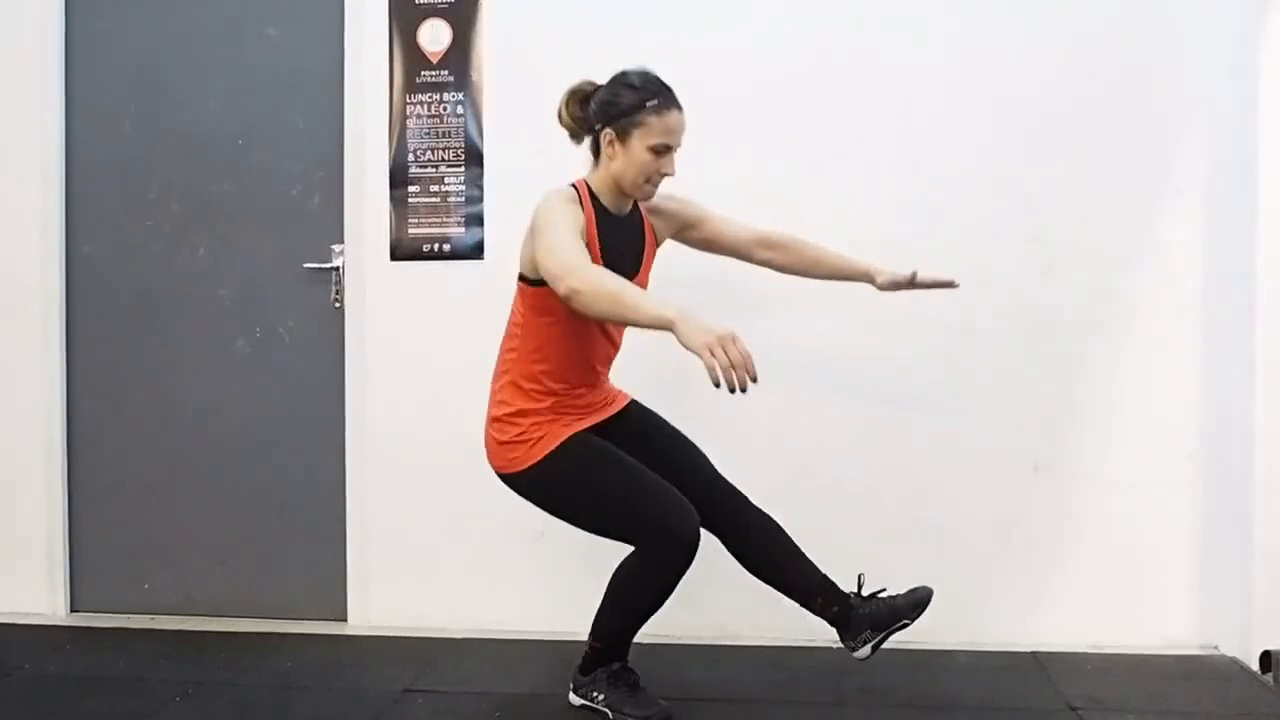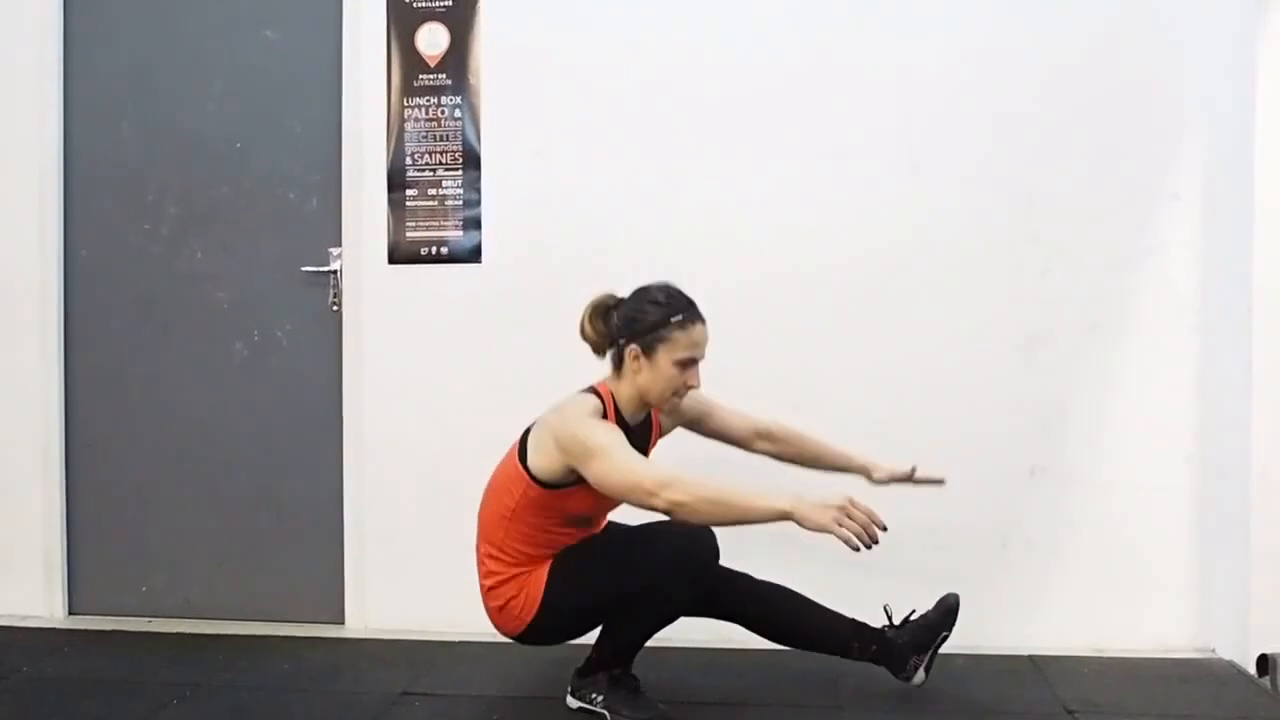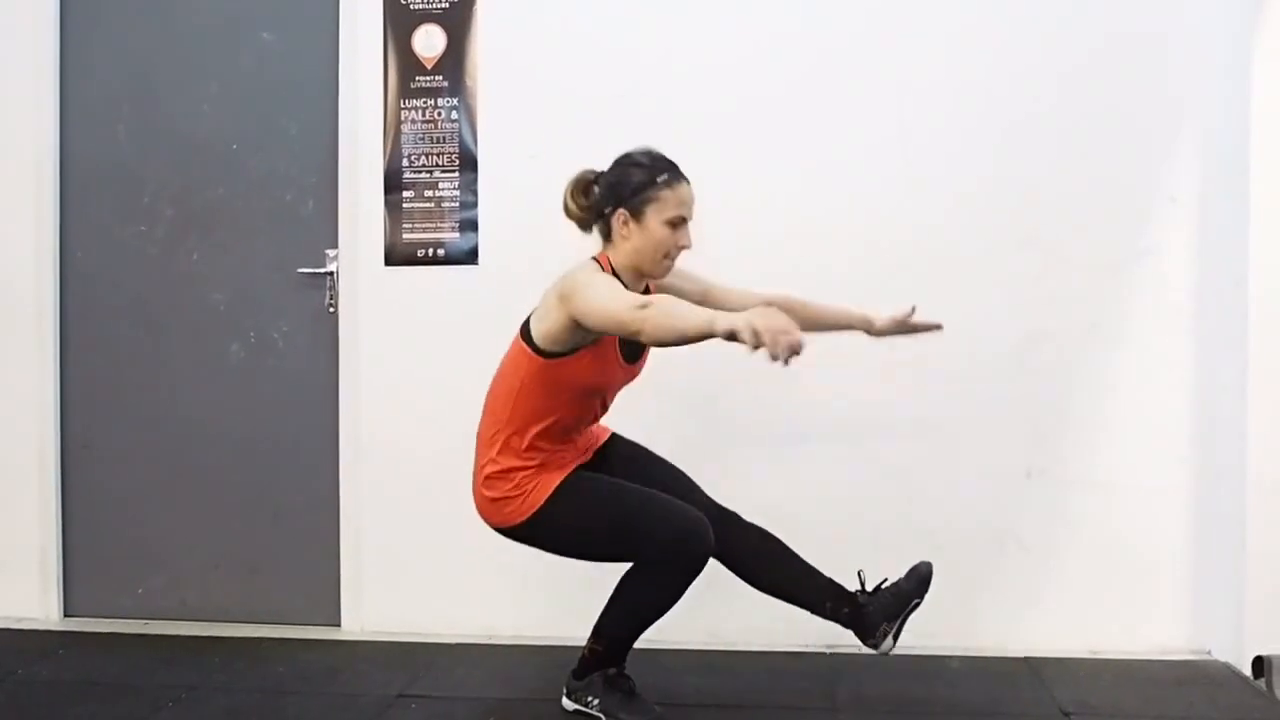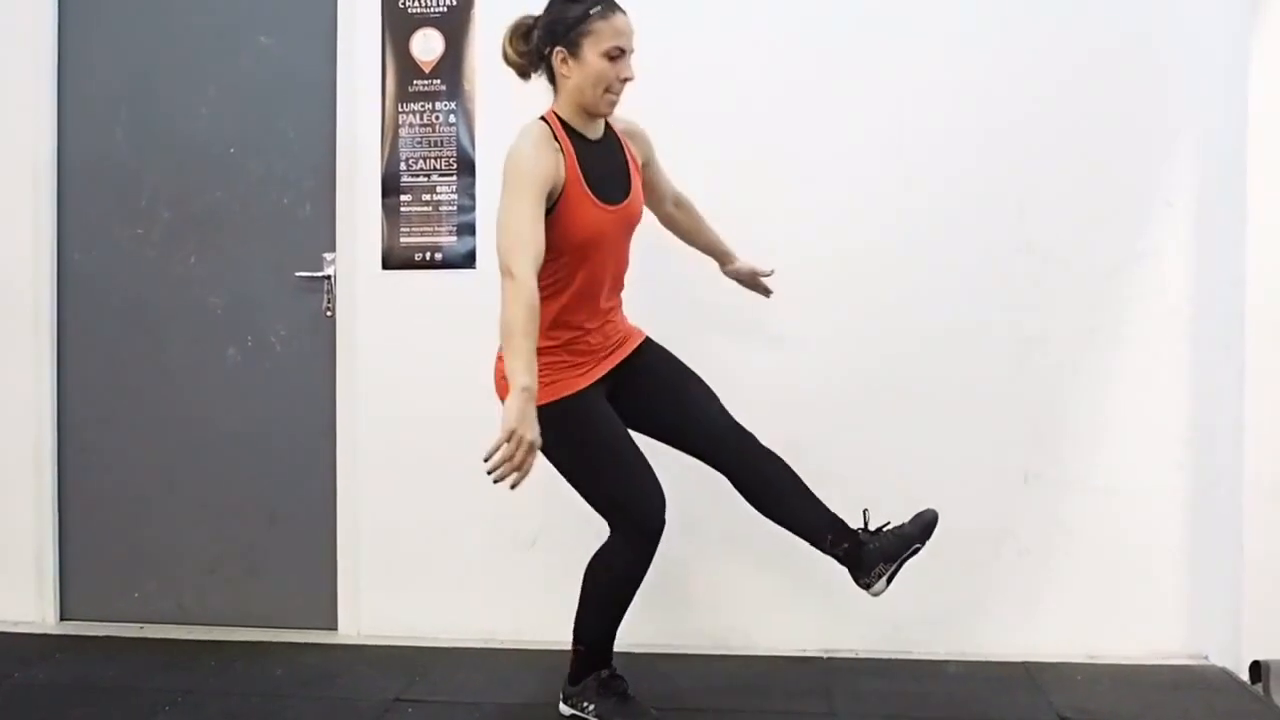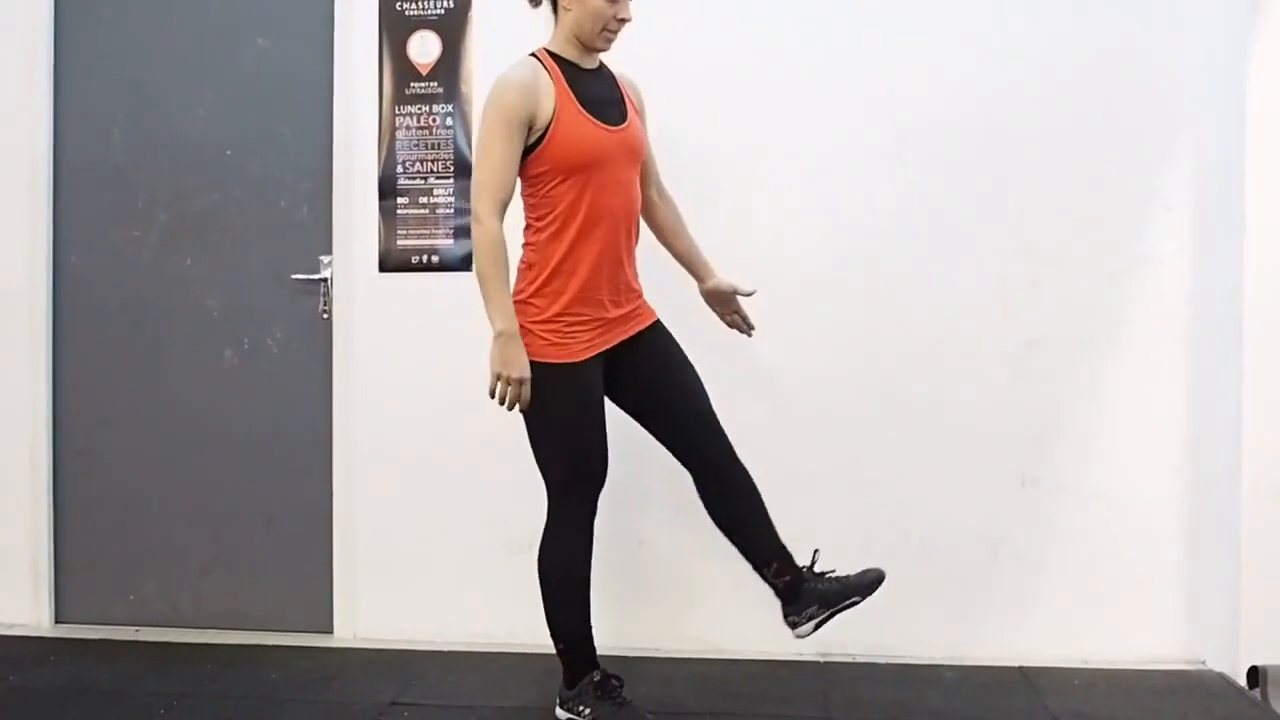
dt=0.4s
person 1, frame 1
left shoulder: (655, 215)
right shoulder: (560, 213)
left elbow: (762, 244)
right elbow: (575, 282)
left wrist: (873, 274)
right wrist: (680, 319)
left hip: (592, 410)
right hip: (530, 432)
left knee: (722, 501)
right knee: (671, 526)
left ankle: (850, 616)
person 1, frame 2
left shoulder: (658, 409)
right shoulder: (580, 427)
left elbow: (761, 433)
right elbow: (672, 495)
left wrist: (866, 469)
right wrist: (794, 506)
left hip: (571, 547)
right hip: (524, 588)
left knee: (730, 589)
right knee: (691, 551)
left ankle: (887, 646)
right ankle: (599, 679)
person 1, frame 3
left shoulder: (660, 281)
right shoulder: (585, 286)
left elbow: (757, 303)
right elbow: (643, 321)
left wrist: (867, 323)
right wrist: (732, 324)
left hip: (579, 449)
right hip: (521, 480)
left knee: (719, 526)
right knee: (682, 537)
left ankle: (861, 613)
person 1, frame 4
left shoulder: (629, 140)
right shoulder: (537, 153)
left elbow: (671, 205)
right elbow: (521, 278)
left wrist: (730, 261)
right wrist: (522, 405)
left hip: (617, 346)
right hip: (555, 371)
left knee: (732, 446)
right knee: (639, 518)
left ankle: (858, 554)
person 1, frame 5
left shoulder: (625, 88)
right shoulder: (523, 86)
left elbow: (650, 194)
right elbow: (485, 216)
left wrist: (705, 276)
right wrist: (505, 334)
left hip: (630, 320)
right hip: (559, 336)
left knee: (710, 450)
right knee: (576, 501)
left ankle: (798, 593)
